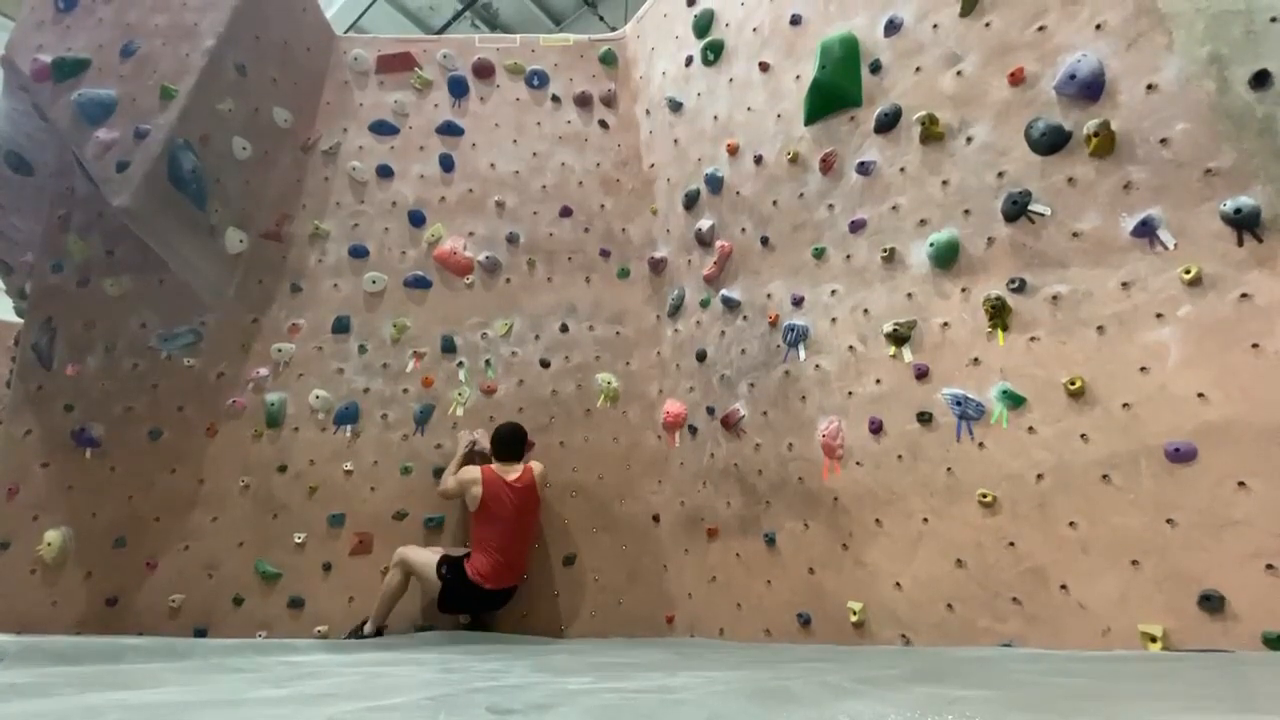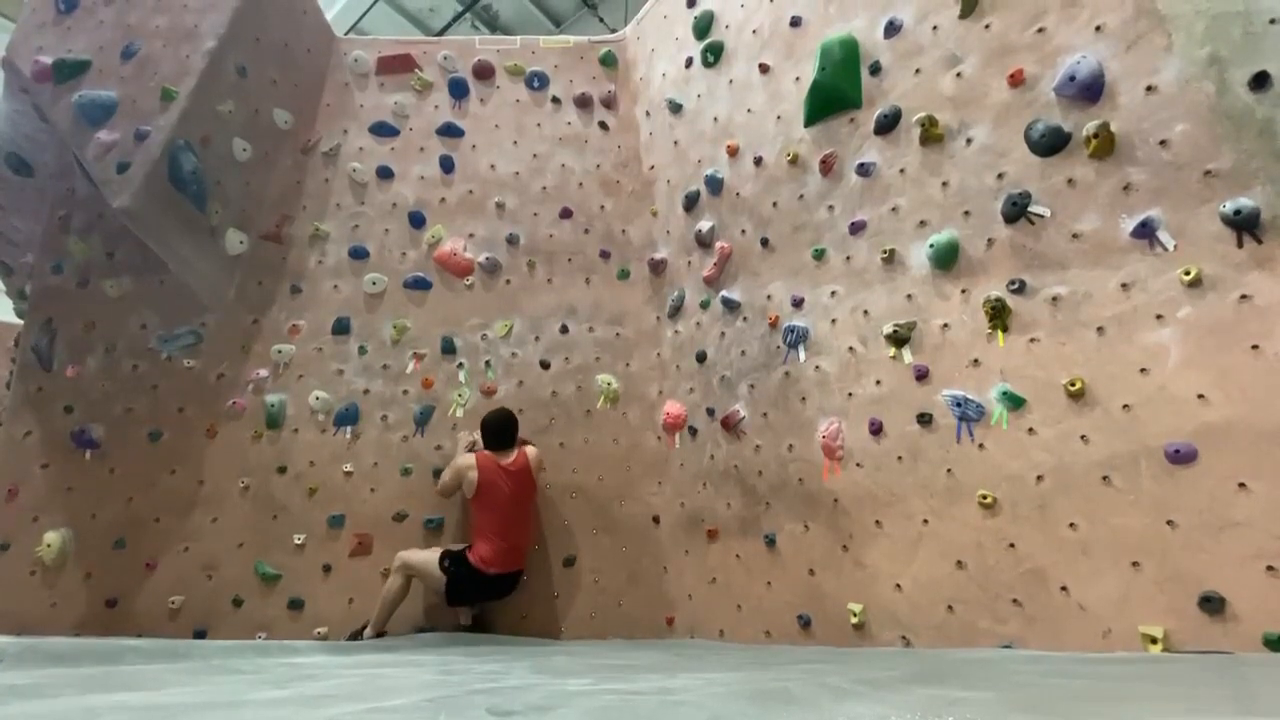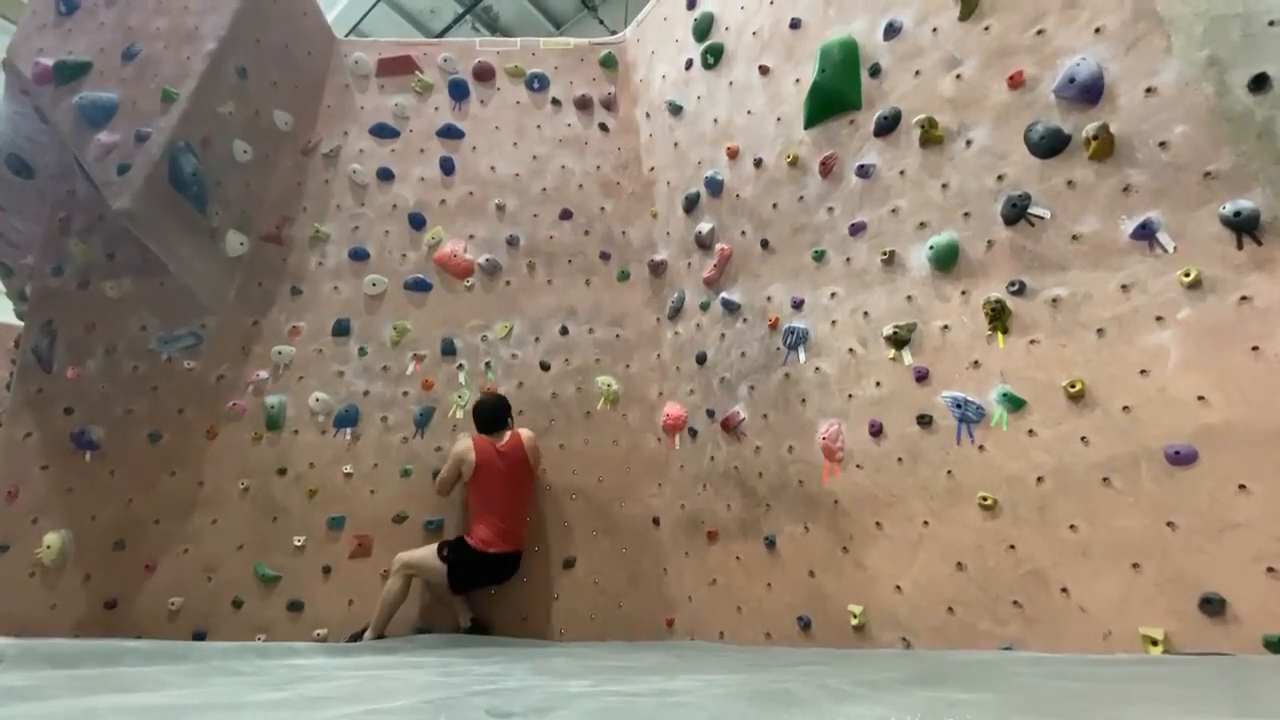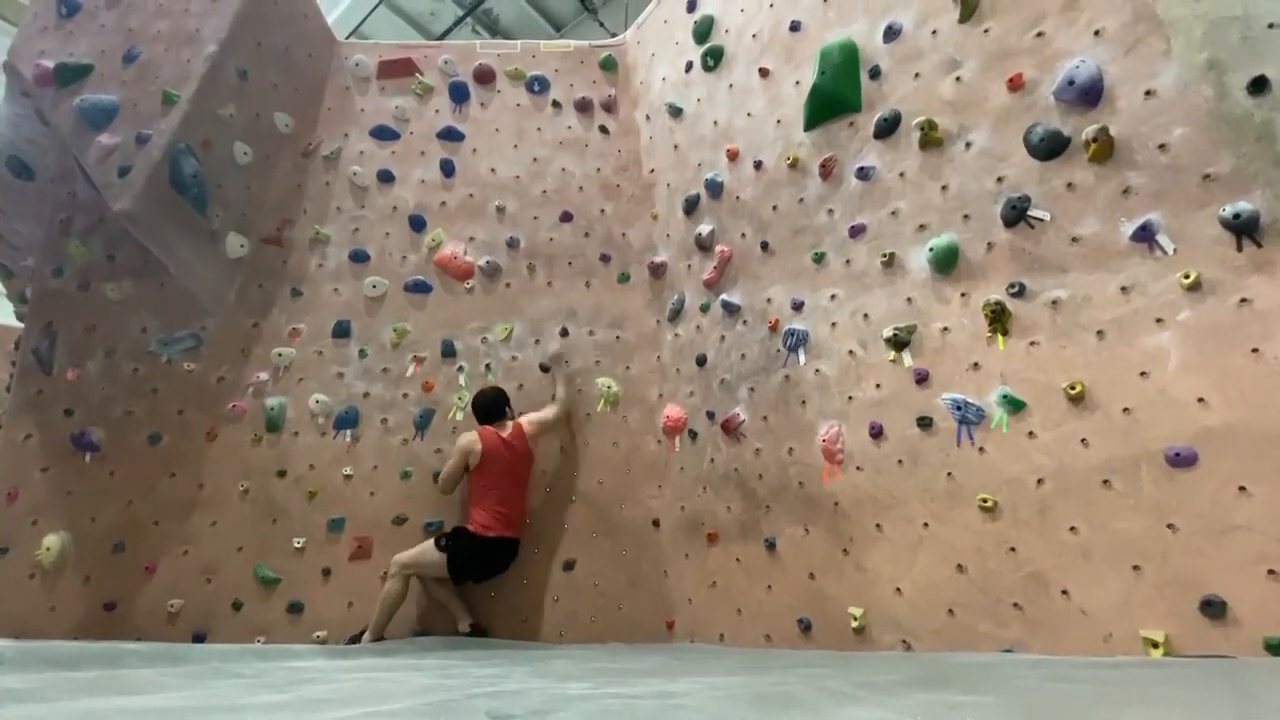
dt=0.3s
person 1, frame 1
left shoulder: (473, 476)
right shoulder: (536, 473)
left elbow: (444, 489)
left wrist: (461, 452)
right wrist: (487, 449)
left hip: (477, 588)
right hip: (506, 590)
left knee: (403, 556)
right knee: (433, 553)
left ankle: (370, 630)
right ankle: (469, 621)
person 1, frame 2
left shoulder: (469, 464)
right shoulder: (532, 457)
left elbow: (443, 489)
left hip: (482, 575)
right hip: (511, 577)
left knee: (403, 561)
right knee: (433, 556)
left ankle: (371, 634)
right ankle: (469, 622)
person 1, frame 3
left shoulder: (465, 448)
right shoulder: (526, 439)
left elbow: (441, 489)
right elbow: (533, 472)
left hip: (480, 556)
right hip: (509, 560)
left knee: (402, 565)
right knee: (426, 566)
left ankle: (370, 636)
right ankle: (469, 625)
person 1, frame 4
left shoulder: (471, 441)
right shoulder: (526, 429)
left elbow: (444, 487)
right elbow: (559, 408)
right wrist: (557, 370)
left hip: (478, 543)
right hip: (507, 547)
left knee: (400, 565)
right knee: (425, 567)
left ankle: (370, 638)
right ankle: (467, 627)
